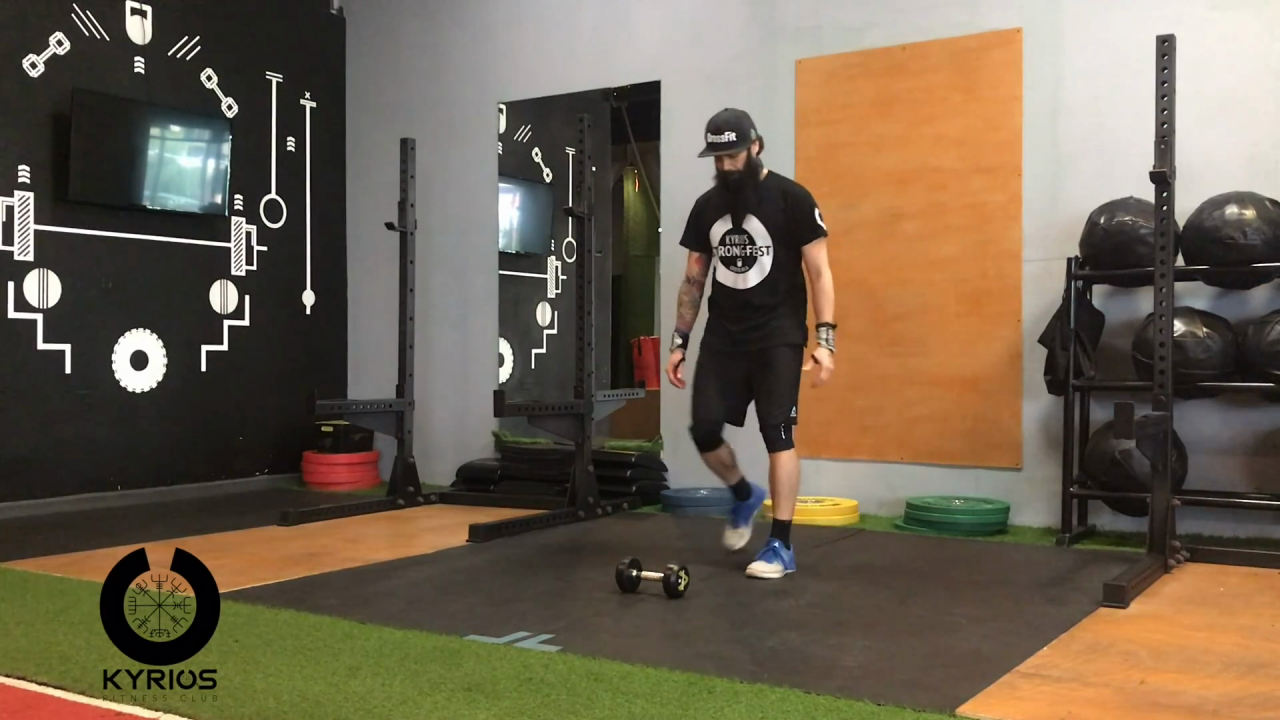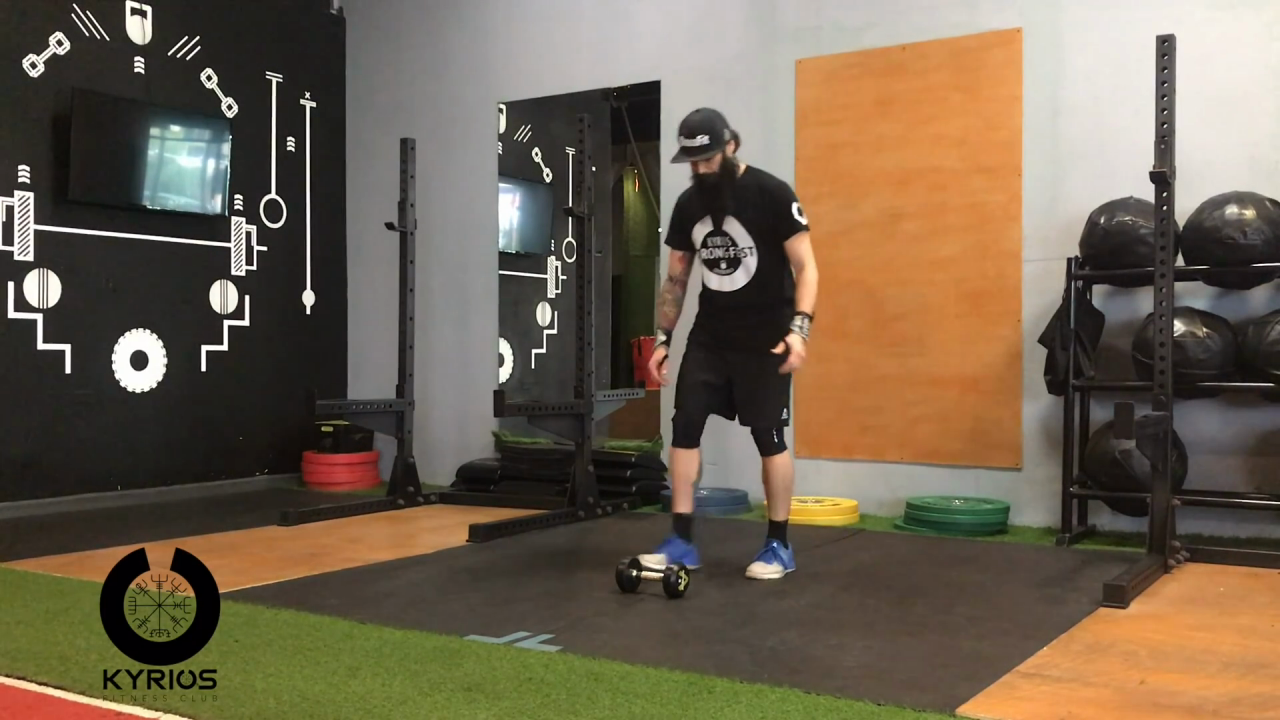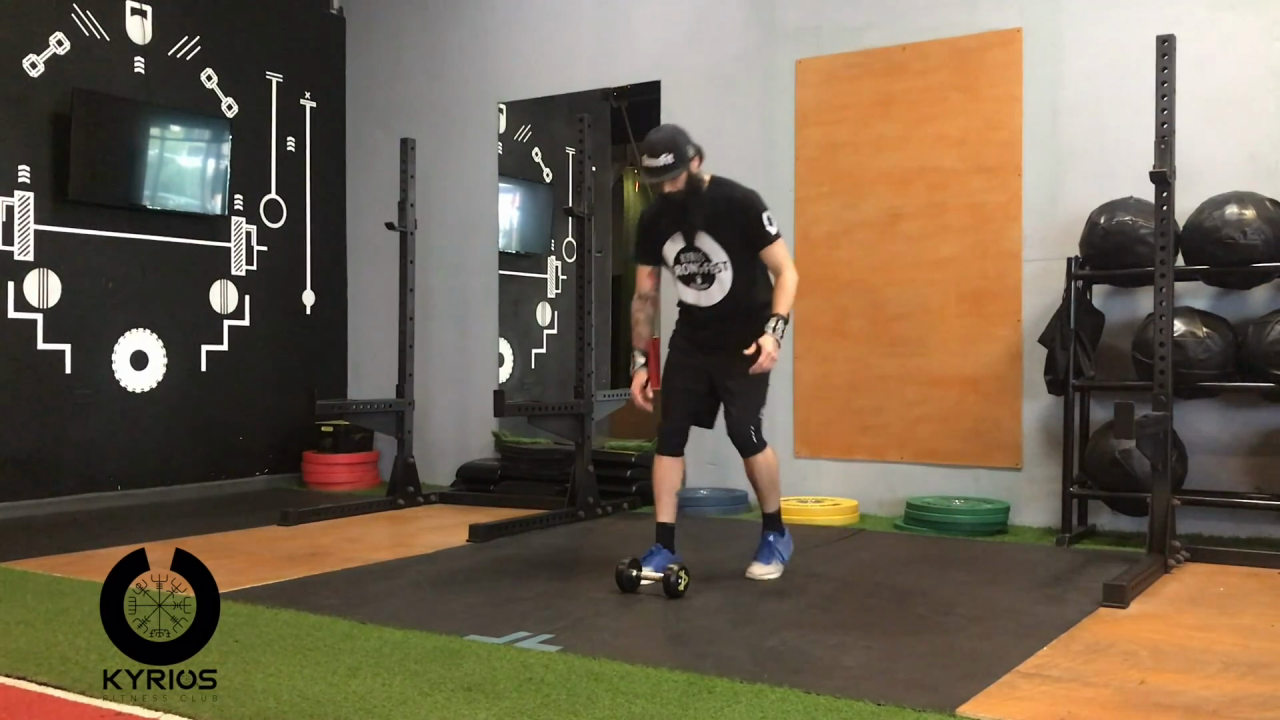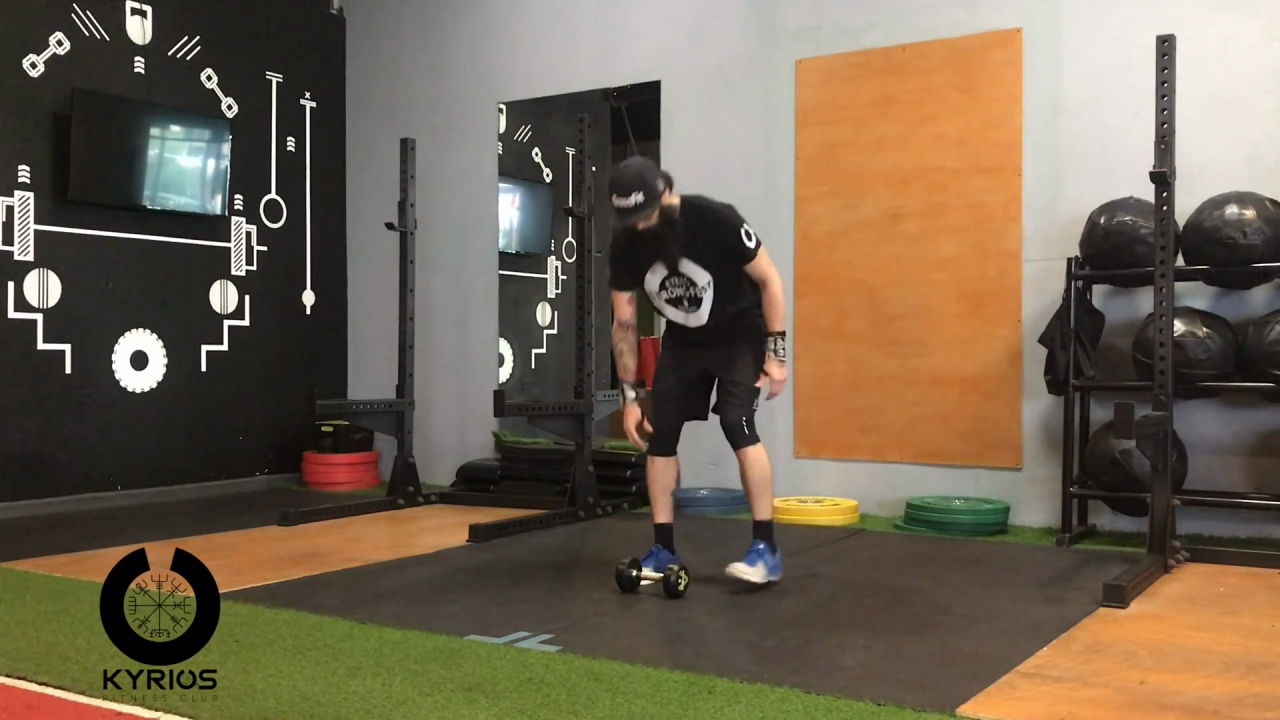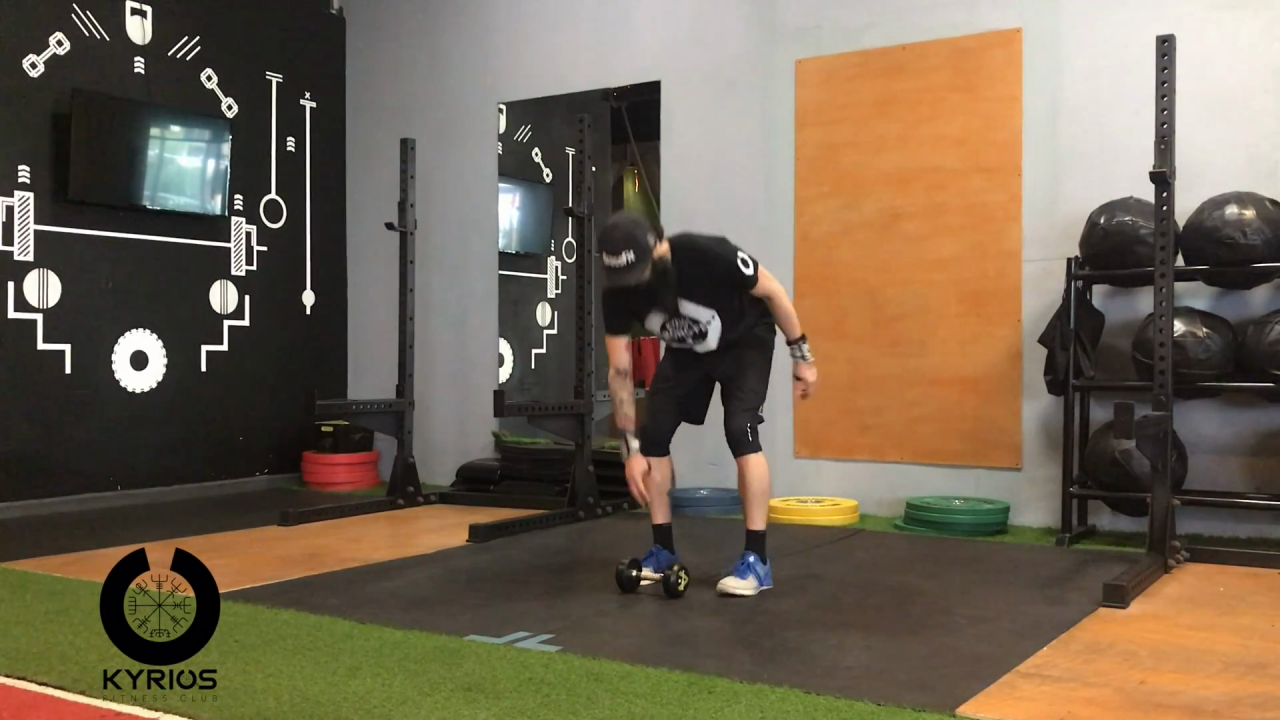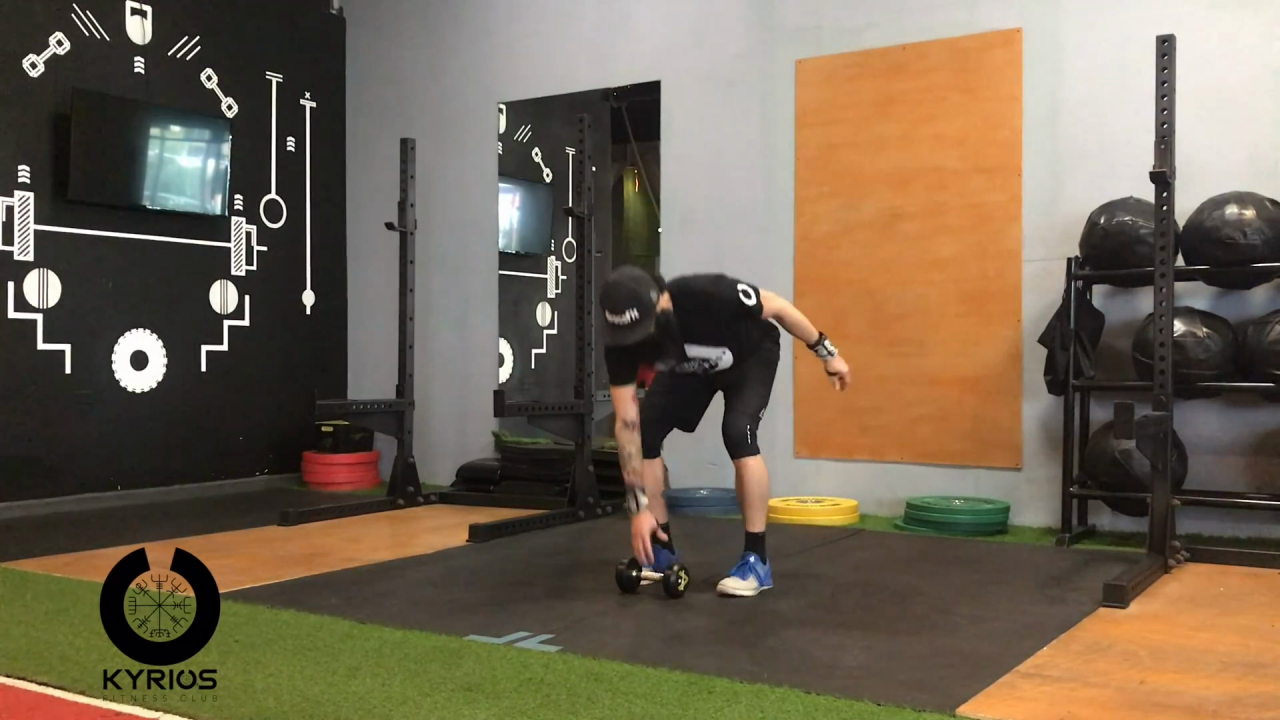
dt=0.2s
person 1, frame 1
left shoulder: (791, 199)
right shoulder: (707, 206)
left elbow: (819, 272)
right elbow: (693, 279)
left wrist: (824, 338)
right wrist: (679, 341)
left hip: (777, 336)
right hip: (723, 337)
left knee: (776, 433)
right knee: (703, 429)
left ankle: (780, 544)
right ankle: (744, 494)
person 1, frame 2
left shoulder: (770, 194)
right shoulder: (688, 204)
left elbow: (805, 267)
right elbow: (676, 277)
left wrist: (798, 328)
right wrist: (662, 339)
left hip: (763, 337)
right hip: (710, 334)
left knee: (768, 436)
right knee: (685, 426)
left ankle: (779, 544)
right ankle: (681, 539)
person 1, frame 3
left shoulder: (739, 204)
right shoulder: (653, 219)
left elbow: (785, 272)
right elbow: (645, 294)
left wrist: (773, 331)
right wrist: (641, 361)
left hip: (743, 339)
right hip: (691, 339)
left knee: (744, 433)
right knee: (669, 436)
left ankle: (775, 534)
right ankle: (664, 548)
person 1, frame 4
left shoulder: (716, 220)
right shoulder: (626, 245)
left elbow: (769, 281)
right elbow: (624, 323)
left wrist: (775, 351)
right wrist: (629, 396)
left hip: (739, 334)
right hip: (683, 341)
left knee: (737, 423)
right knee: (659, 434)
left ankle: (764, 547)
right ankle: (664, 549)
person 1, frame 5
left shoulder: (709, 255)
right shoulder: (619, 292)
left elbow: (772, 293)
right elbow: (620, 369)
left wrist: (802, 355)
right wrist: (632, 448)
left hip: (744, 343)
right hip: (685, 353)
left knee: (740, 432)
right knee: (653, 435)
left ankle: (756, 558)
right ankle: (663, 549)
person 1, frame 6
left shoulder: (709, 296)
right shoulder: (622, 341)
left elbow: (778, 308)
right elbow: (627, 423)
left wrist: (826, 352)
right wrist: (639, 506)
left hip: (750, 356)
right hip: (689, 369)
left knee: (737, 432)
right knee: (645, 434)
left ankle: (756, 559)
right ankle: (662, 549)
